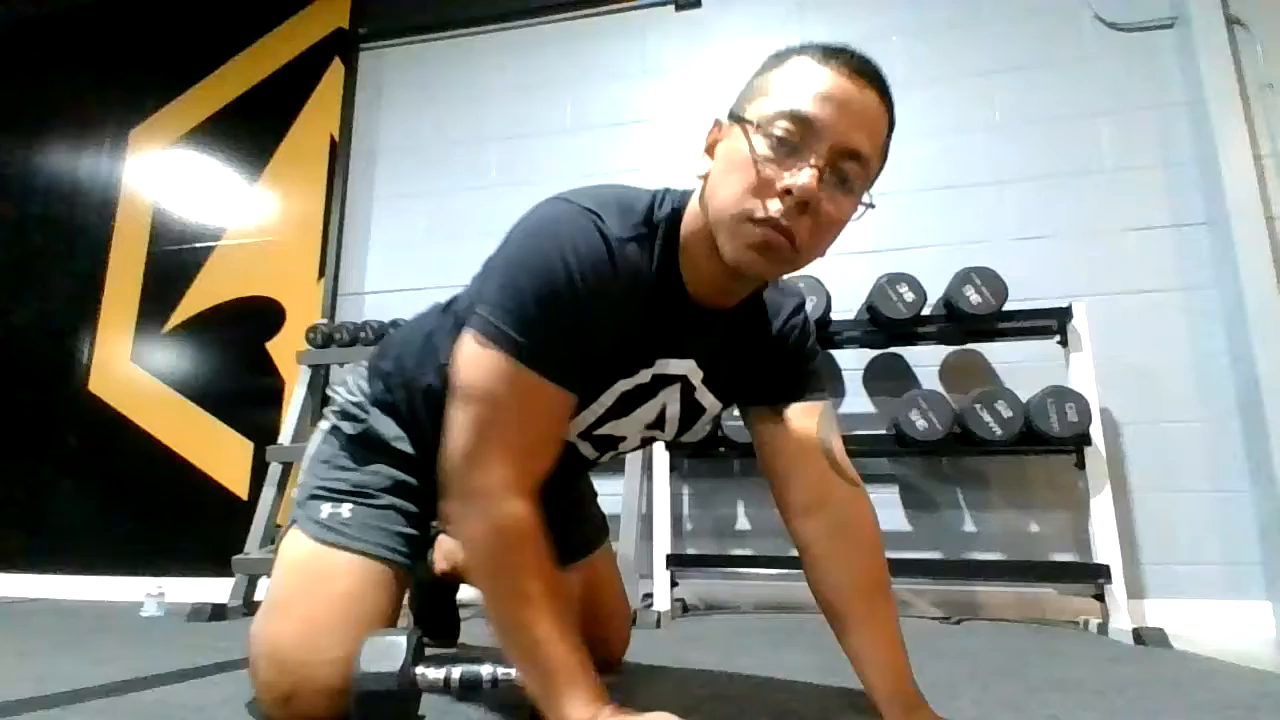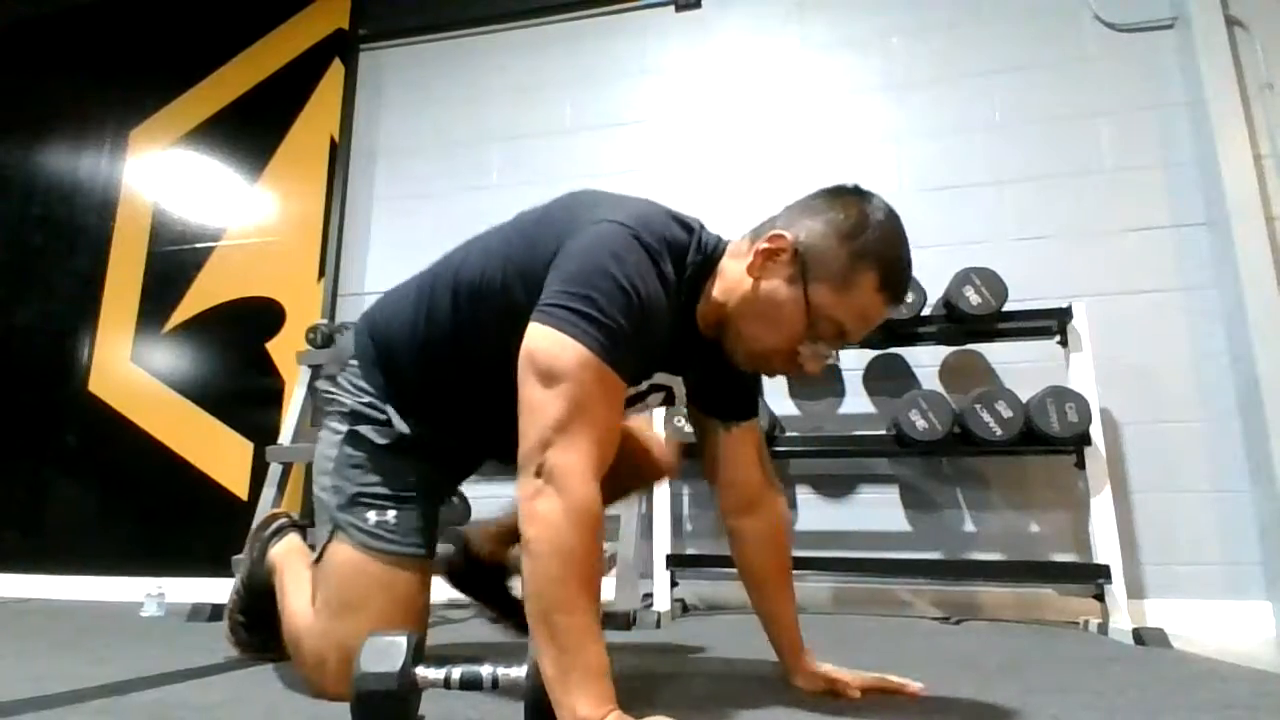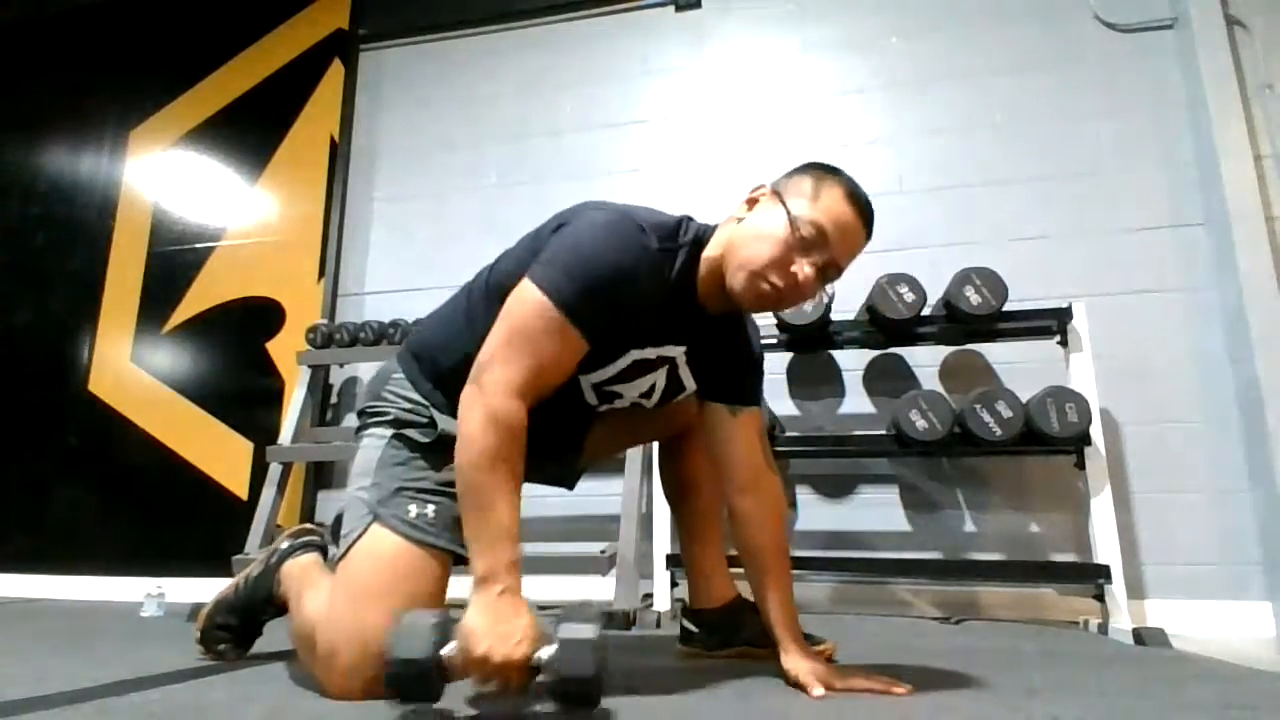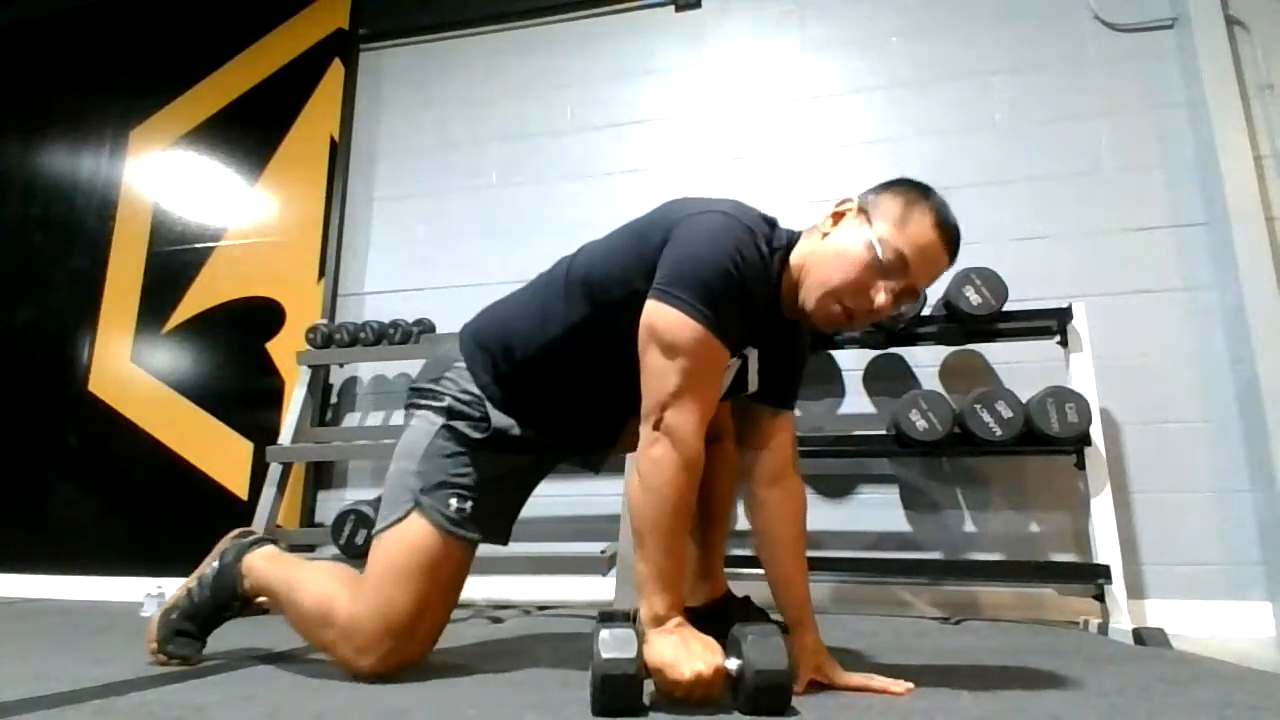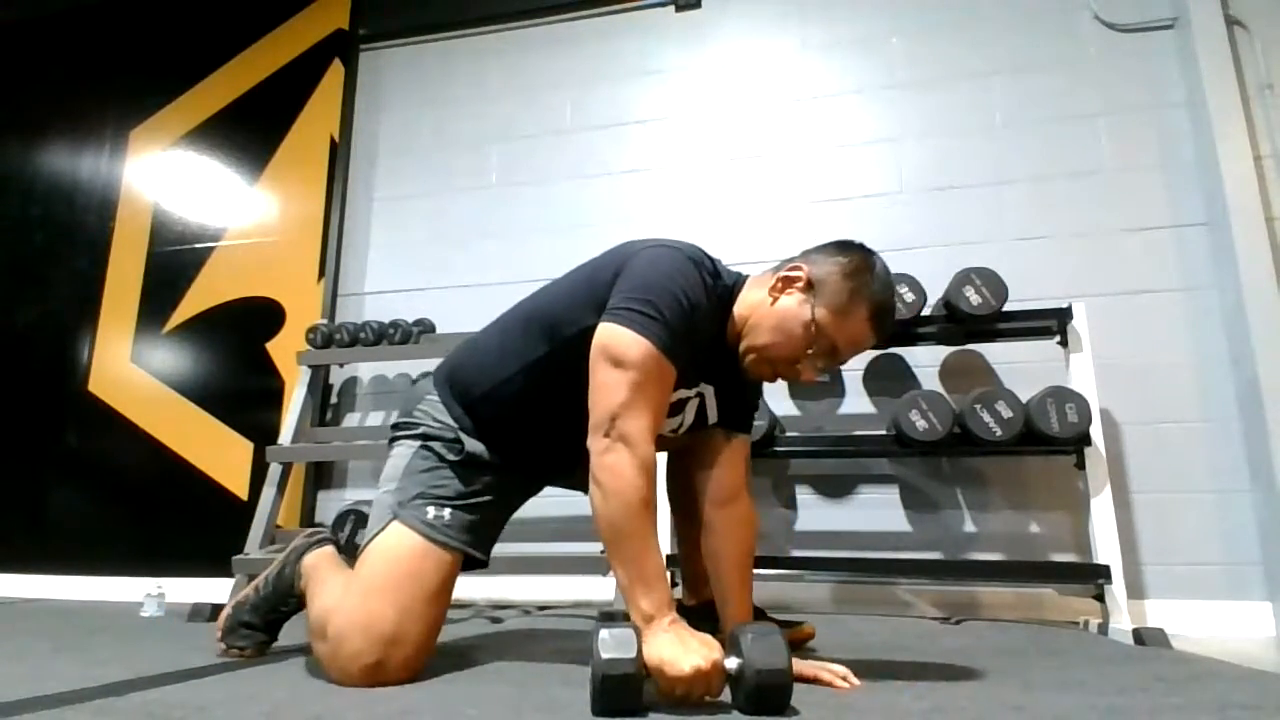
dt=1s
person 1, frame 1
left shoulder: (780, 331)
right shoulder: (576, 246)
left elbow: (824, 503)
right elbow: (484, 498)
left hip: (540, 465)
right hip: (393, 432)
left knee: (602, 649)
left ankle: (444, 560)
right ankle: (406, 560)
person 1, frame 2
left shoulder: (730, 328)
right shoulder: (625, 259)
left elbow: (750, 503)
right elbow: (556, 479)
left wrist: (799, 661)
left hip: (495, 403)
right hip: (394, 396)
left ankle: (483, 554)
right ankle: (285, 555)
person 1, frame 3
left shoulder: (727, 340)
right shoulder: (621, 246)
left elbow: (750, 482)
right elbow: (491, 398)
left wrist: (791, 641)
right wrist: (498, 590)
right hip: (433, 414)
right knee: (362, 666)
left ankle: (714, 614)
right ankle: (294, 570)
person 1, frame 4
left shoulder: (785, 334)
right shoulder: (723, 245)
left elbow: (772, 475)
right elbow: (665, 435)
left wrist: (802, 642)
right wrist: (662, 624)
left hip: (579, 415)
right hip: (482, 401)
right knee: (377, 641)
left ankle: (708, 600)
right ankle: (254, 567)
person 1, frame 5
left shoulder: (739, 366)
right shoulder: (671, 280)
left elbow: (722, 496)
right elbow: (619, 447)
left wrist: (741, 636)
right wrist: (656, 624)
left hip: (558, 443)
right hip: (461, 431)
right knee: (369, 656)
left ankle: (700, 603)
right ankle: (311, 566)
